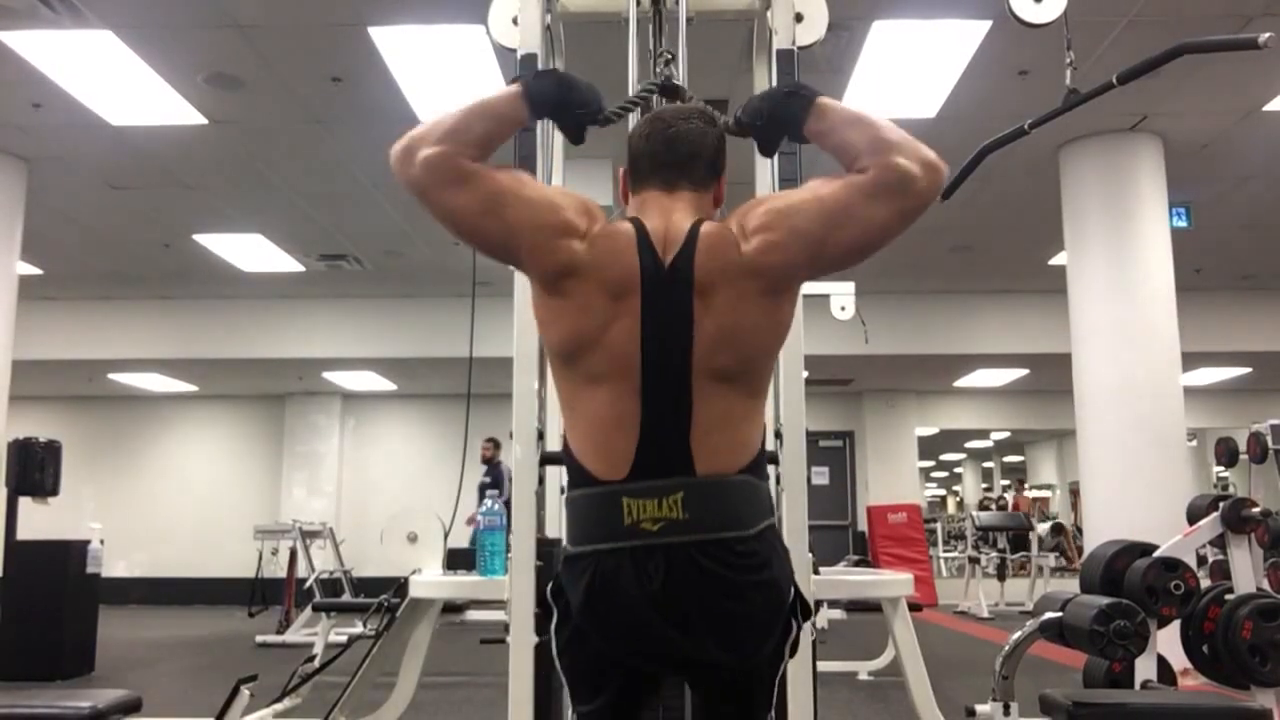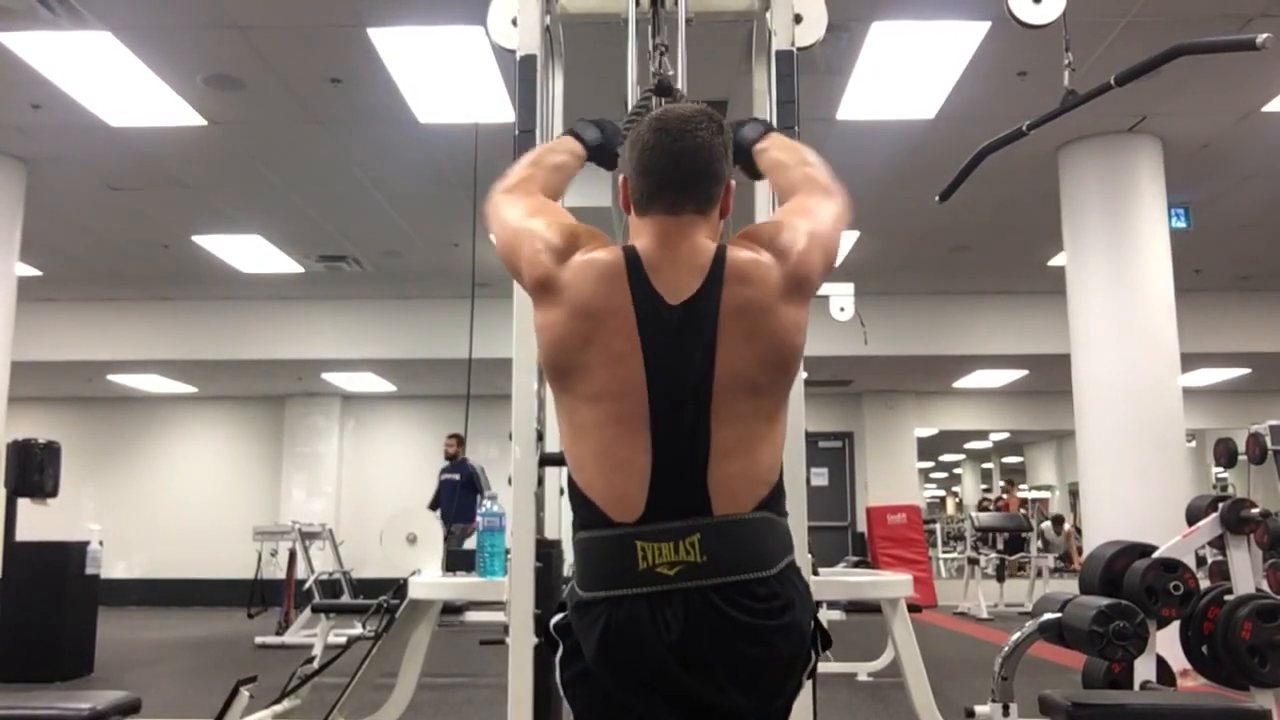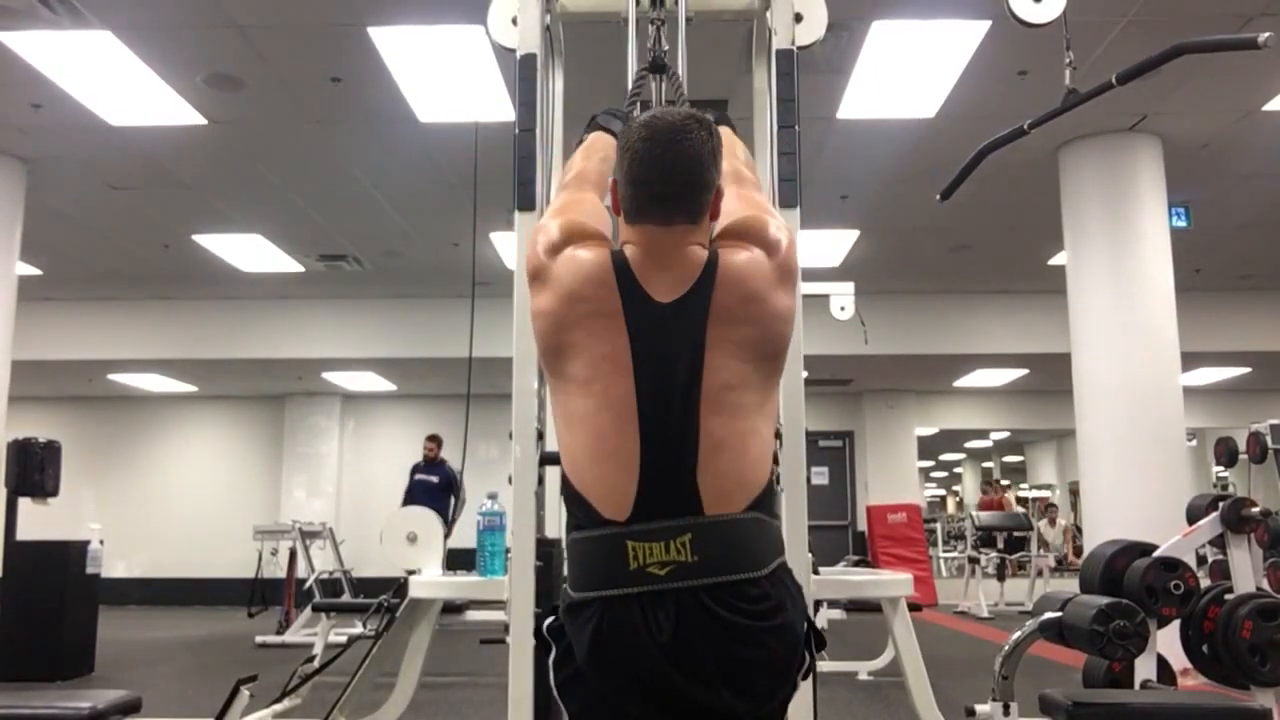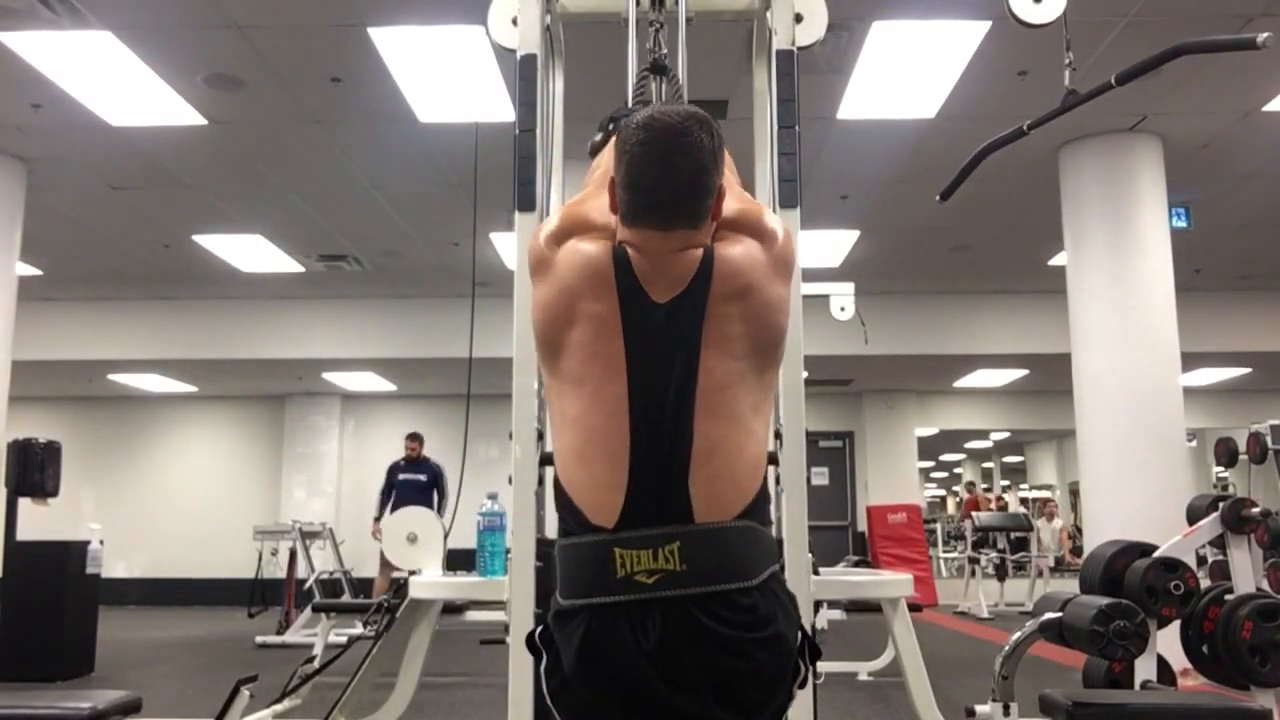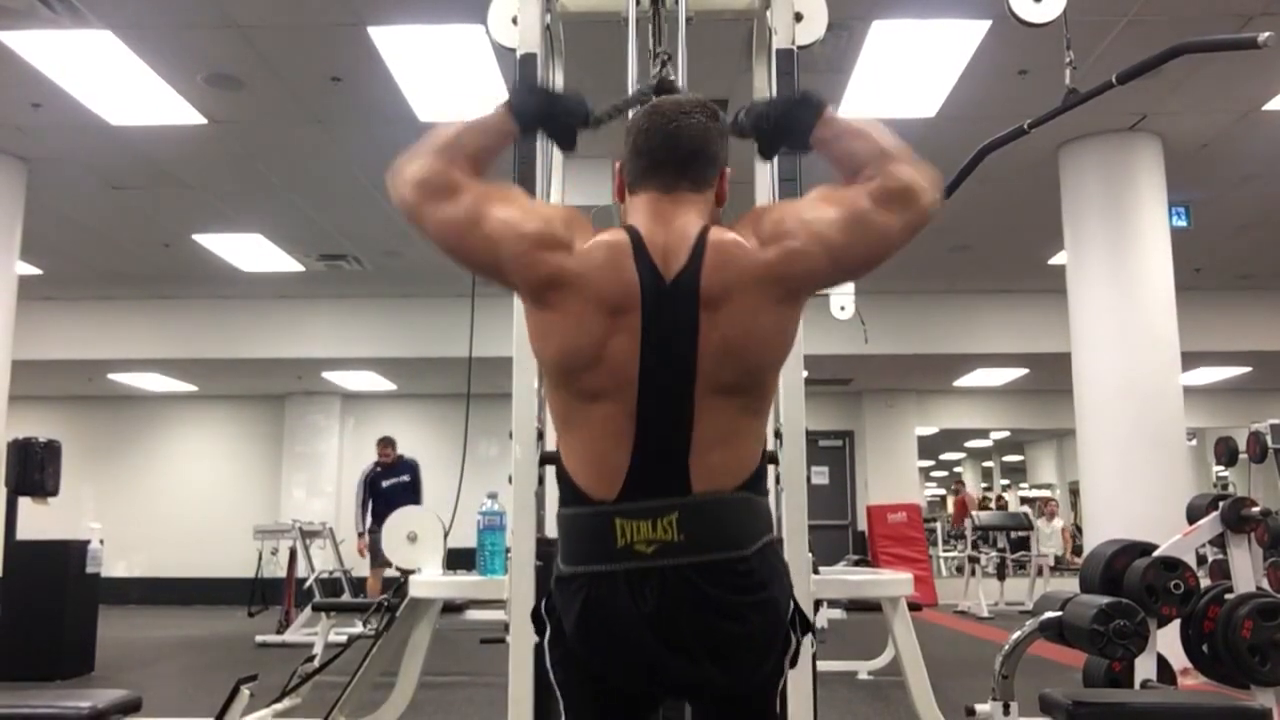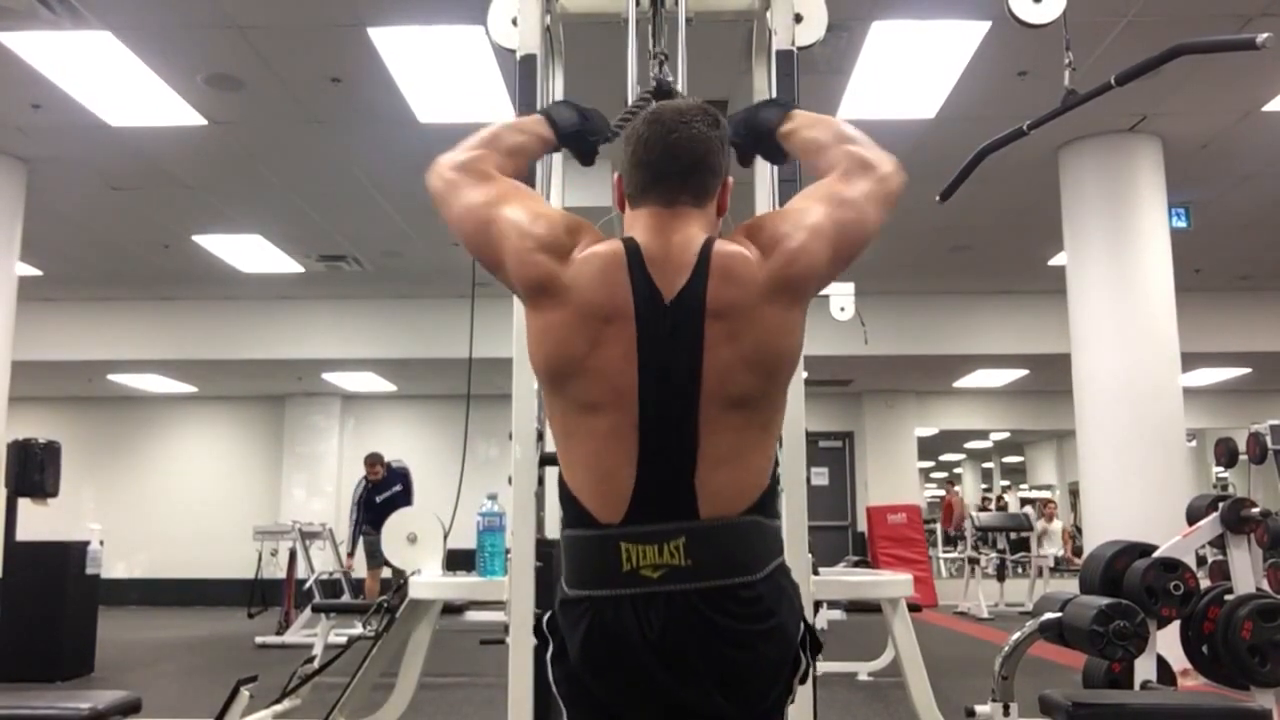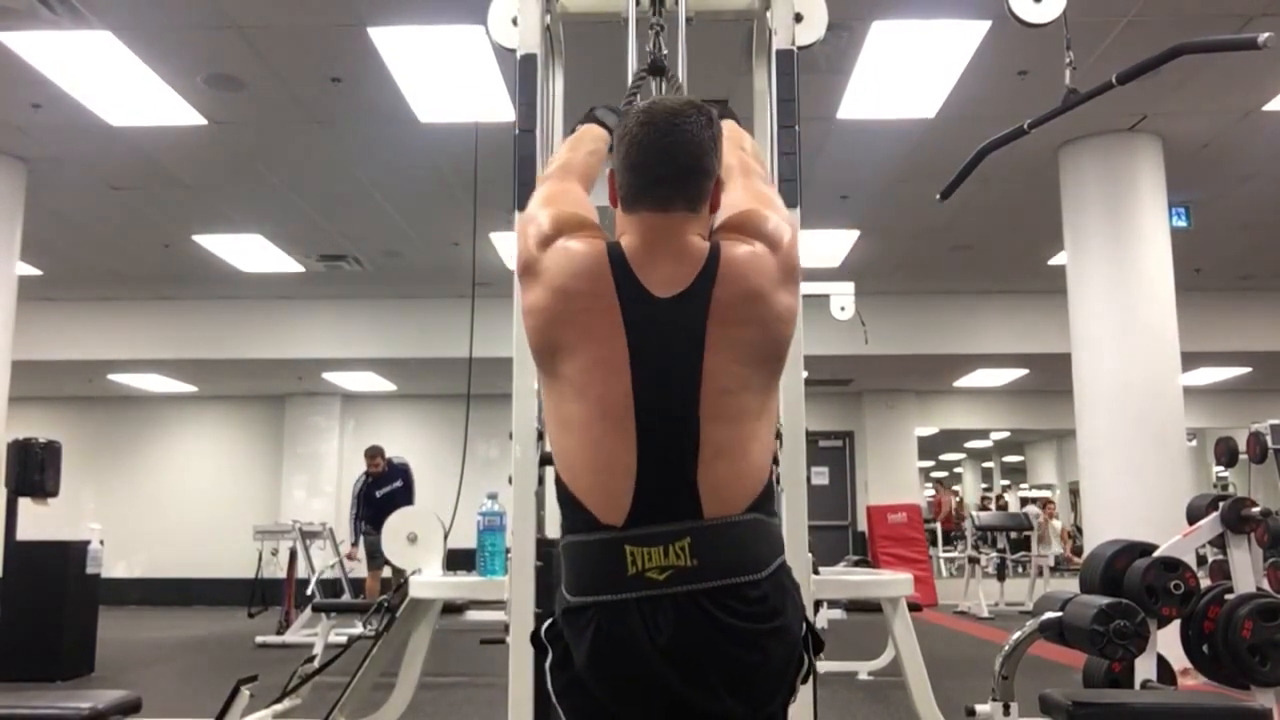
dt=0.4s
person 1, frame 1
left shoulder: (568, 248)
right shoulder: (764, 250)
left elbow: (420, 160)
right elbow: (915, 174)
left wrist: (535, 96)
right wrist: (805, 111)
left hip: (606, 578)
right hip: (738, 574)
person 1, frame 2
left shoulder: (565, 274)
right shoulder: (777, 271)
left elbow: (510, 196)
right elbow: (823, 192)
left wrist: (583, 139)
right wrist: (757, 136)
left hip: (616, 623)
right hip: (754, 614)
person 1, frame 3
left shoulder: (563, 271)
right shoulder: (761, 267)
left elbow: (579, 187)
right elbow: (740, 183)
left wrist: (605, 131)
right wrist: (715, 128)
left hip: (608, 621)
right hip: (747, 614)
person 1, frame 4
left shoulder: (562, 263)
right shoulder: (759, 261)
left elbow: (597, 189)
right elbow: (725, 189)
left wrist: (615, 136)
right wrist: (700, 145)
left hip: (599, 627)
right hip: (740, 619)
person 1, frame 5
left shoulder: (560, 261)
right shoulder: (771, 258)
left elbow: (418, 181)
right elbow: (908, 188)
left wrist: (523, 112)
right wrist: (809, 118)
left hip: (598, 597)
right hip: (736, 589)
person 1, frame 6
left shoulder: (556, 270)
right shoulder: (775, 270)
left elbow: (457, 173)
right elbow: (872, 171)
left wrist: (555, 123)
right wrist: (777, 122)
left hip: (605, 622)
right hip: (744, 617)
person 1, frame 7
left shoulder: (555, 263)
right shoulder: (763, 260)
left elbow: (562, 178)
right elbow: (748, 174)
left wrist: (598, 125)
right wrist: (721, 123)
left hip: (605, 626)
right hip: (746, 617)
